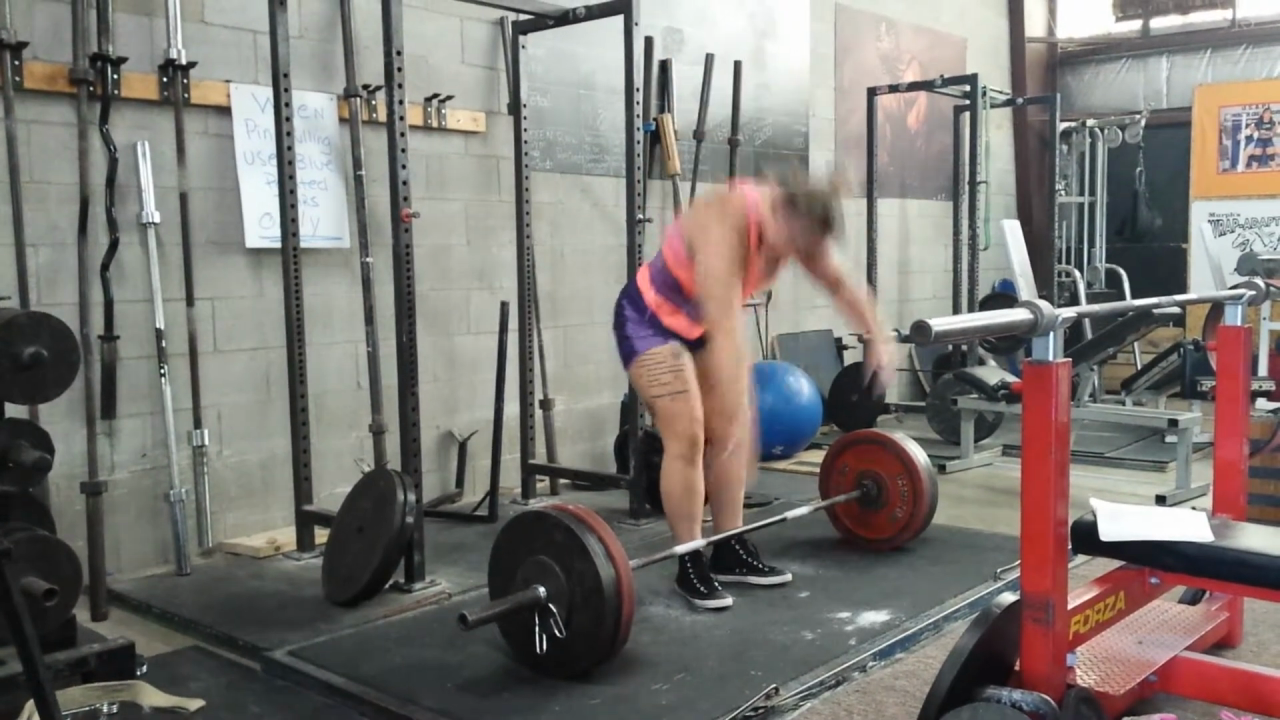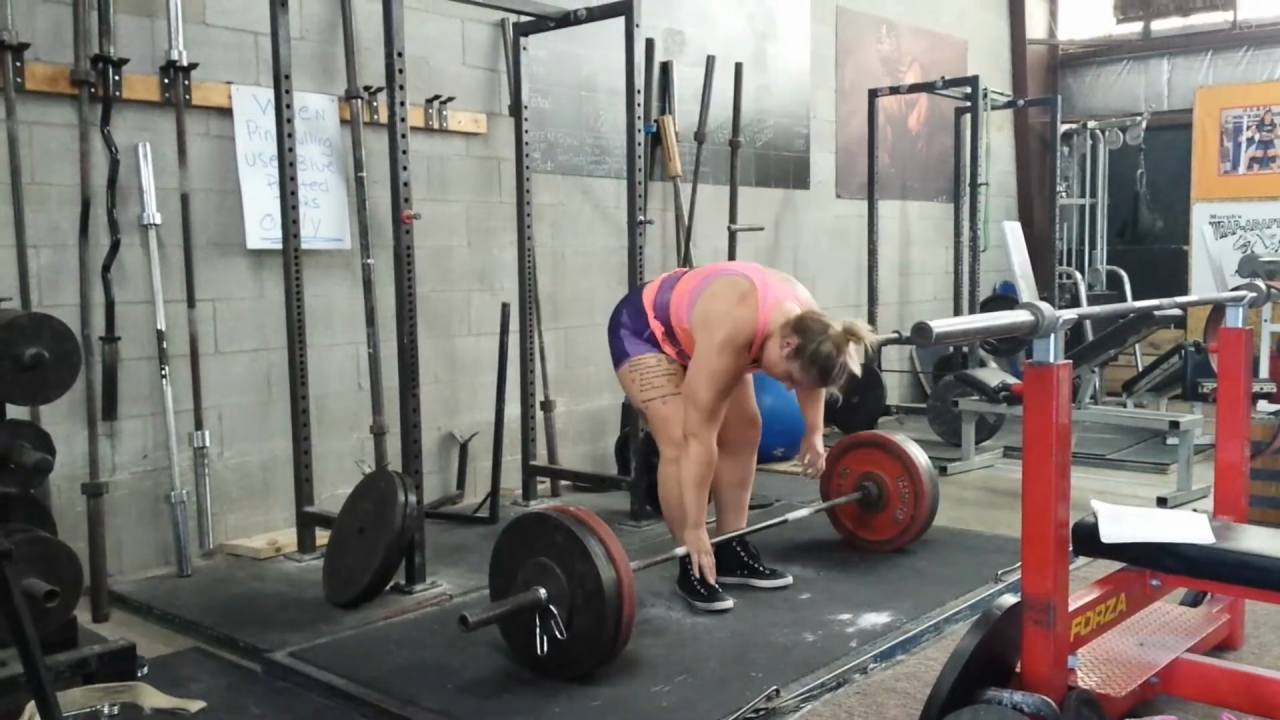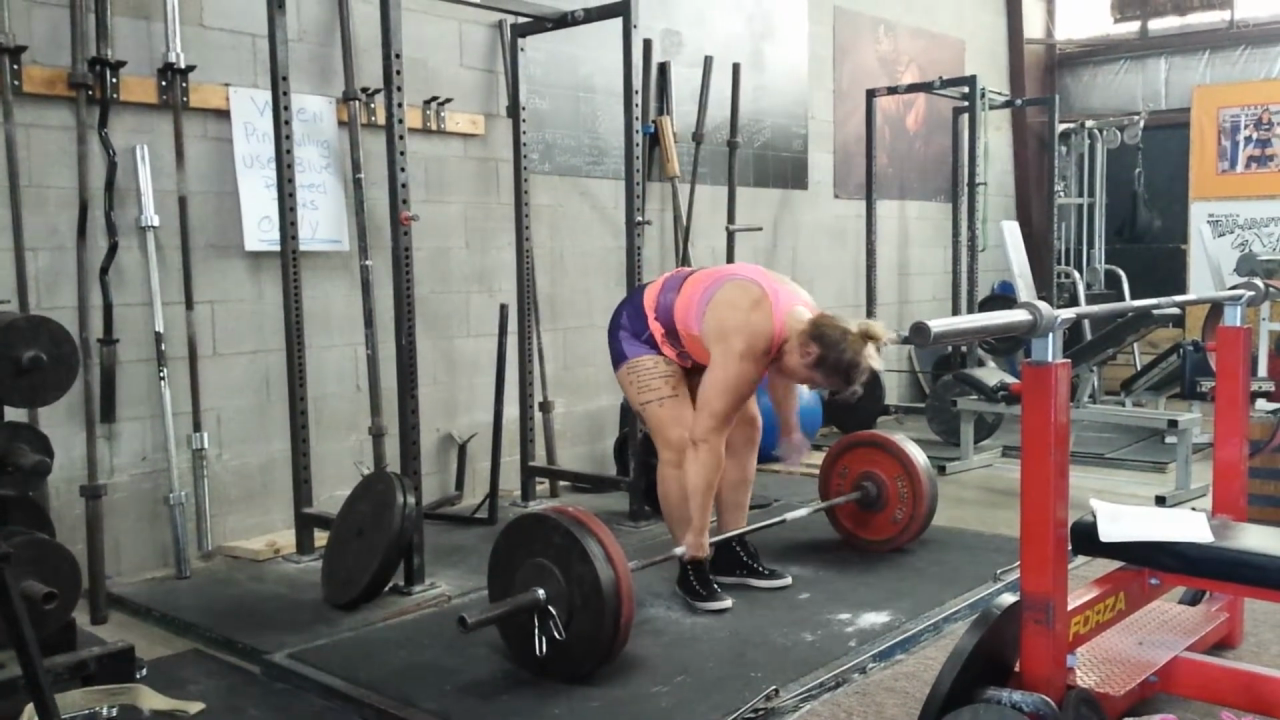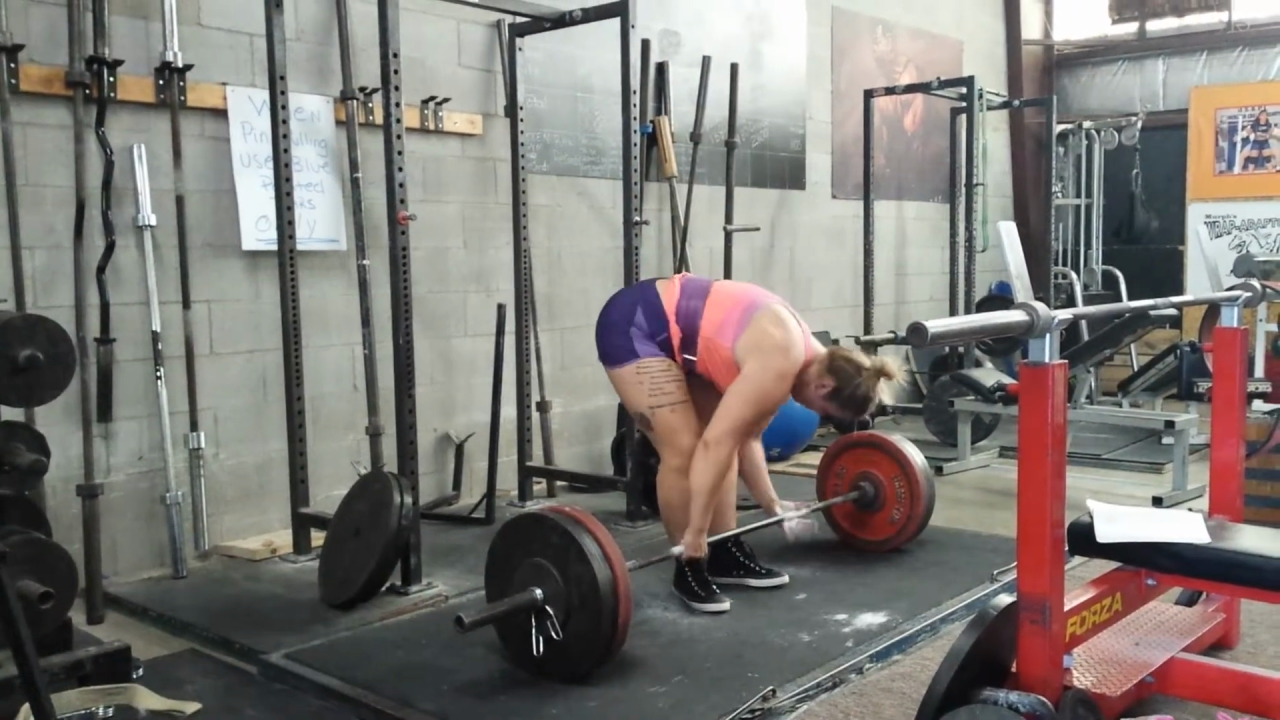
dt=0.3s
person 1, frame 1
left shoulder: (791, 225)
right shoulder: (726, 224)
left elbow: (838, 283)
right elbow: (725, 326)
left wrist: (876, 334)
right wrist: (741, 415)
left hip: (705, 328)
right hip: (652, 318)
left knee: (728, 429)
right knee: (686, 437)
left ankle: (729, 550)
right ankle: (690, 564)
person 1, frame 2
left shoulder: (806, 321)
right shoulder: (730, 331)
left elbow: (811, 378)
right elbow: (698, 436)
left wrist: (814, 433)
right wrist: (695, 530)
left hip: (690, 331)
right hip: (643, 331)
left knee: (744, 432)
right knee: (678, 443)
left ankle: (732, 552)
right ankle: (691, 567)
person 1, frame 3
left shoulder: (812, 325)
right shoulder: (746, 340)
left elbow: (780, 376)
right elbow: (706, 438)
left wrist: (788, 429)
right wrist: (697, 533)
left hip: (696, 333)
right hip: (644, 332)
left knee: (745, 432)
right knee: (680, 443)
left ankle: (731, 552)
right ankle: (693, 564)
person 1, frame 4
left shoulder: (801, 357)
right shoulder: (780, 366)
left elbow: (742, 439)
right elbow: (716, 444)
left wrist: (771, 504)
right wrist: (696, 531)
left hip: (671, 330)
right hip: (635, 325)
left knee: (725, 435)
right knee: (682, 451)
left ankle: (725, 554)
right ankle: (688, 567)
